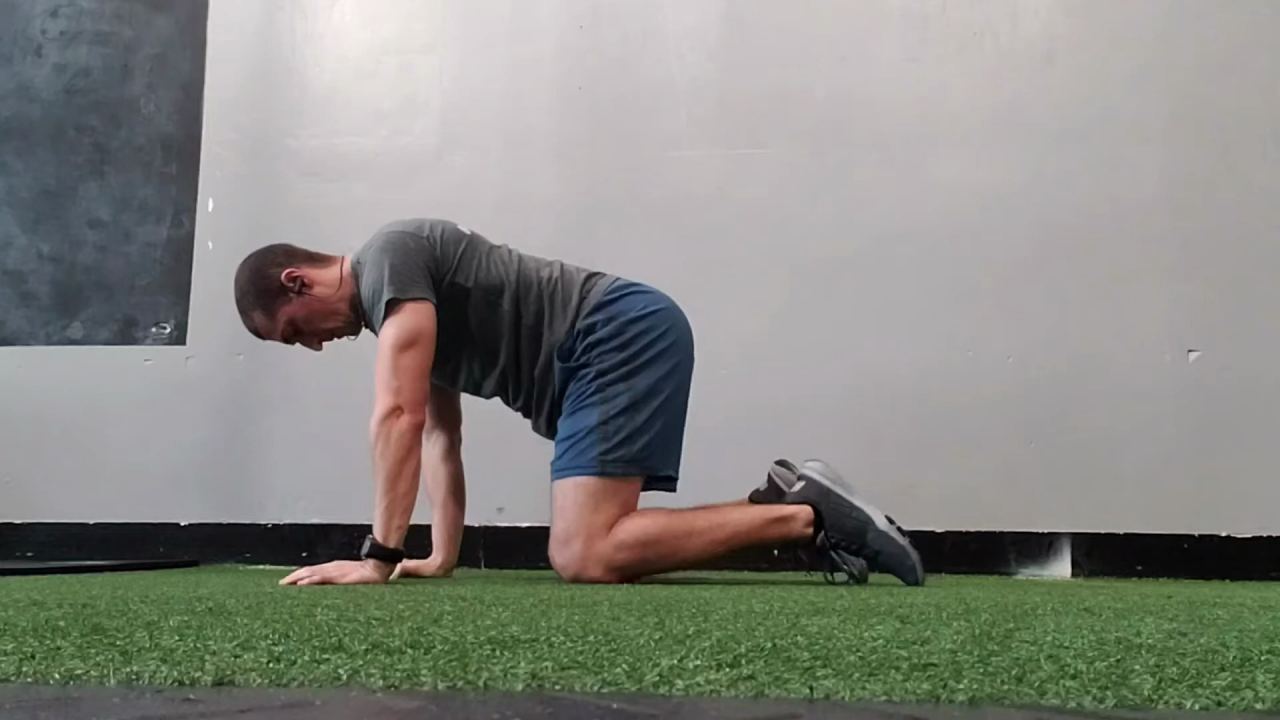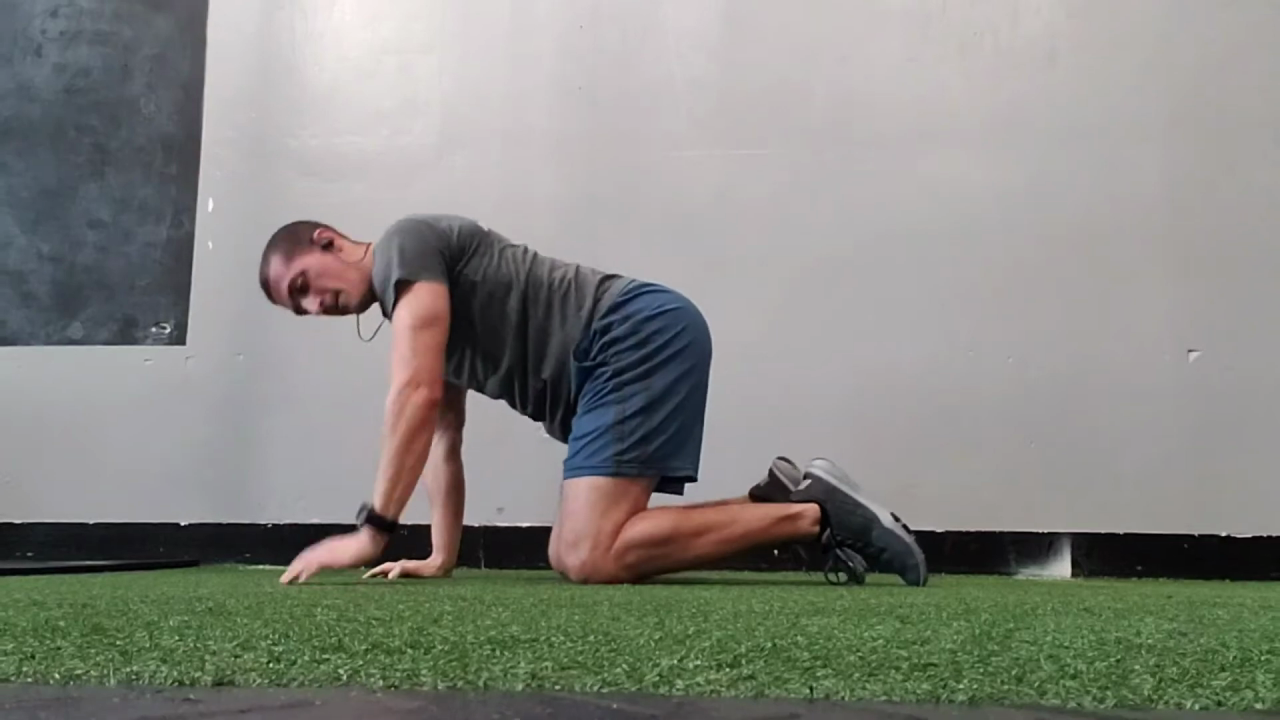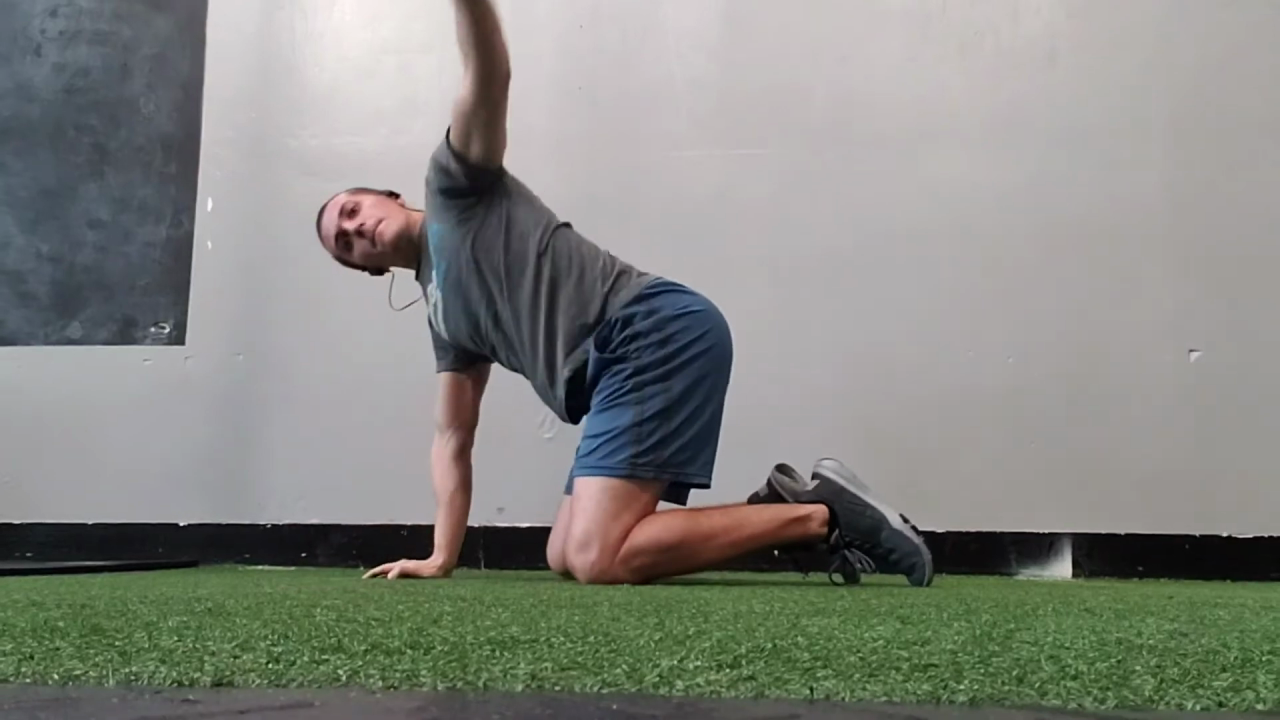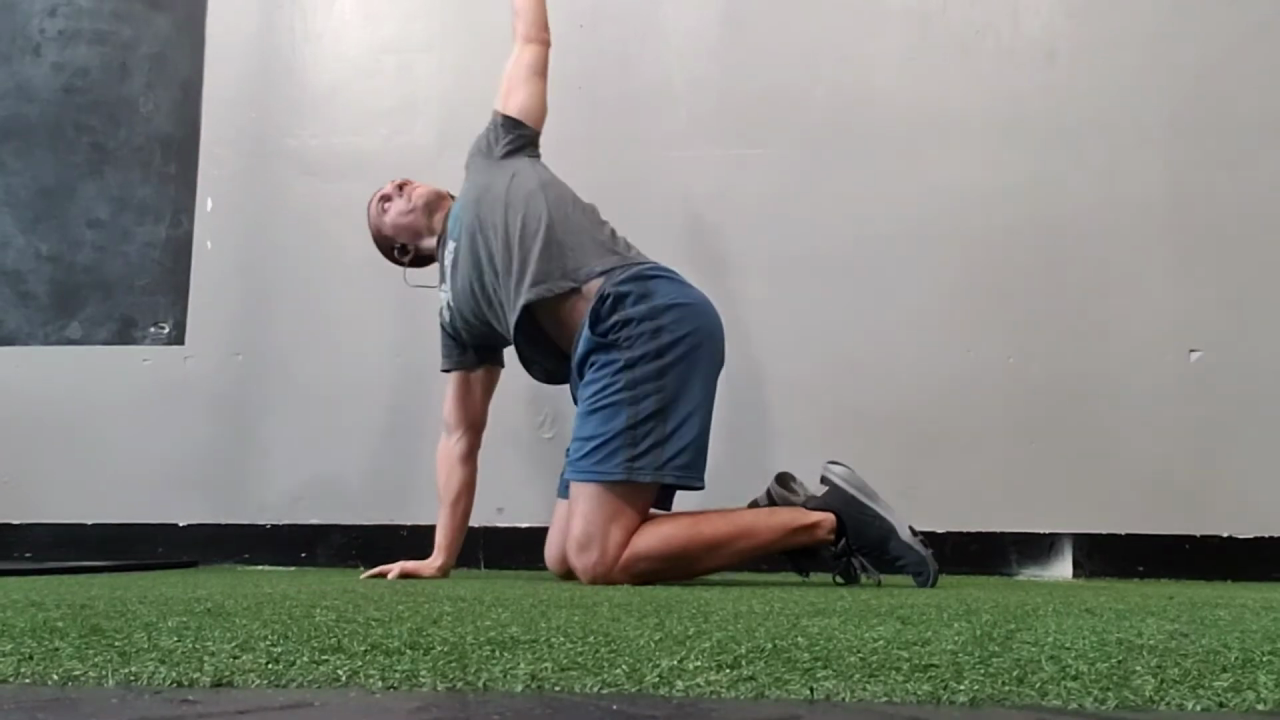
dt=0.5s
person 1, frame 1
left shoulder: (390, 257)
right shoulder: (407, 308)
left elbow: (398, 415)
right elbow: (438, 434)
left wrist: (379, 554)
right wrist: (442, 555)
left hip: (622, 331)
right hip: (613, 348)
left knee: (584, 556)
right knee: (580, 548)
left ankle: (807, 516)
right ankle: (773, 503)
person 1, frame 2
left shoulder: (406, 243)
right shoulder: (412, 312)
left elbow: (416, 390)
right elbow: (439, 435)
left wrist: (372, 531)
right wrist: (441, 557)
left hip: (639, 336)
right hip: (619, 362)
left knee: (590, 557)
right knee: (571, 553)
left ankle: (813, 512)
right ankle: (774, 502)
person 1, frame 3
left shoulder: (457, 185)
right shoulder: (442, 307)
left elbow: (490, 78)
right elbow: (453, 436)
right wrist: (440, 556)
left hip: (660, 335)
right hip: (626, 365)
left knee: (599, 561)
right knee: (567, 557)
left ankle: (819, 515)
right ankle: (778, 508)
person 1, frame 4
left shoulder: (492, 160)
right shoulder: (457, 305)
right elbow: (460, 435)
right wrist: (440, 556)
left hip: (645, 320)
right hip: (609, 349)
left knee: (601, 562)
right knee: (565, 558)
left ankle: (827, 518)
right ankle: (784, 518)
